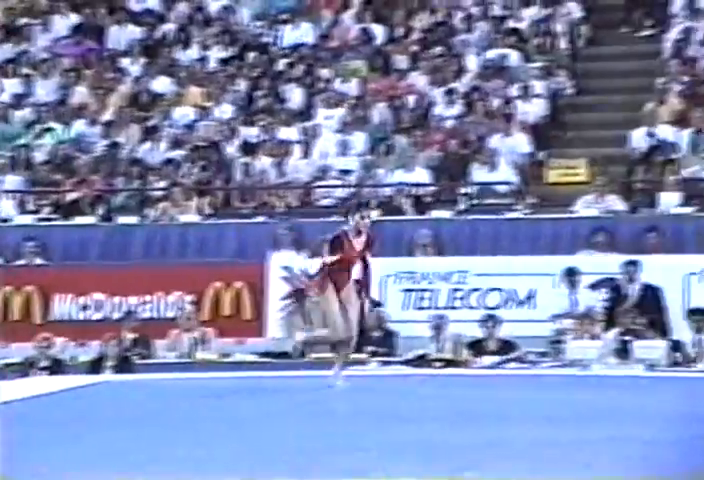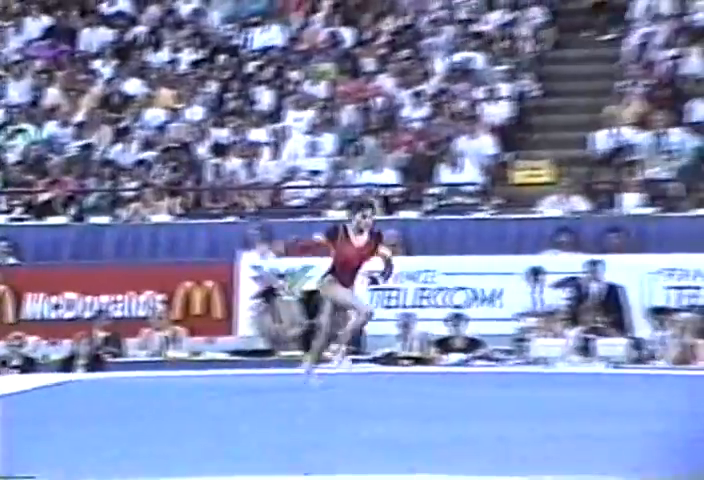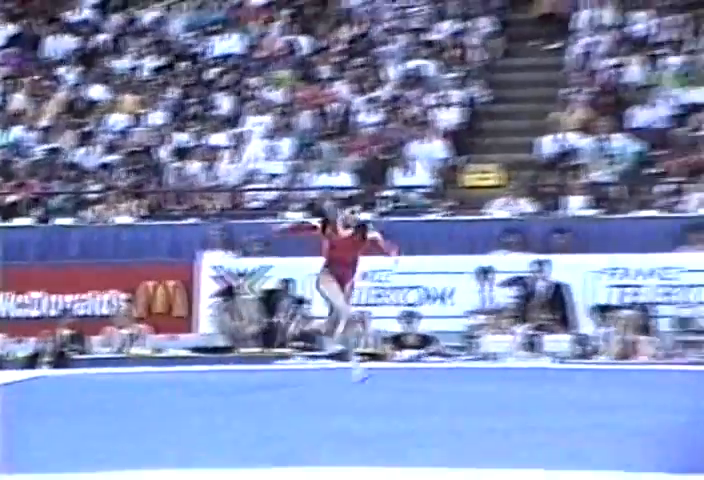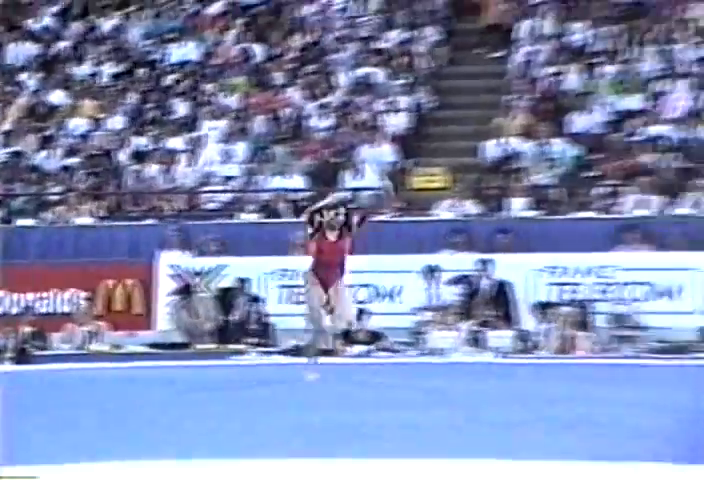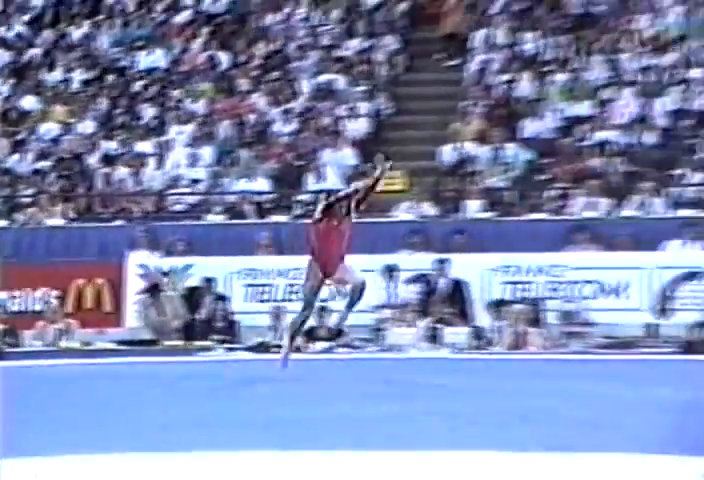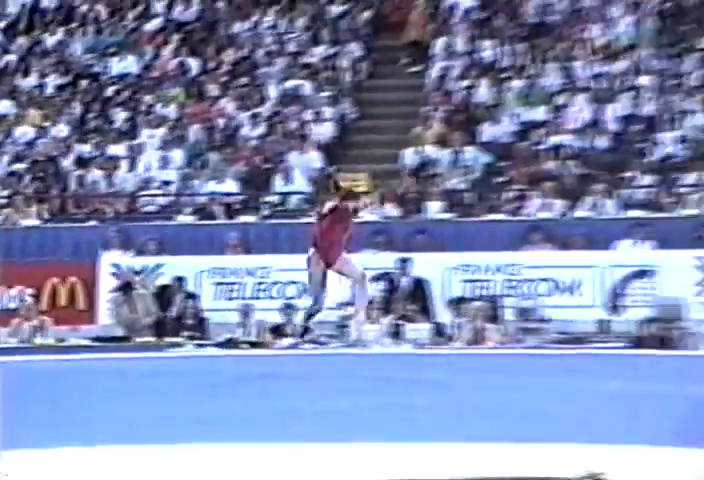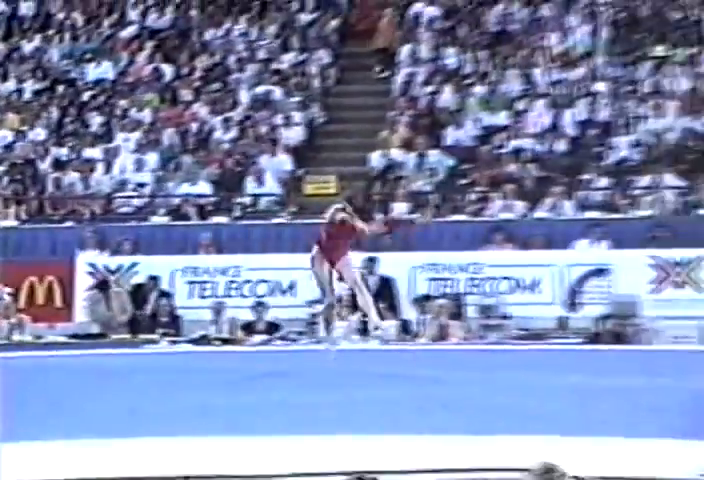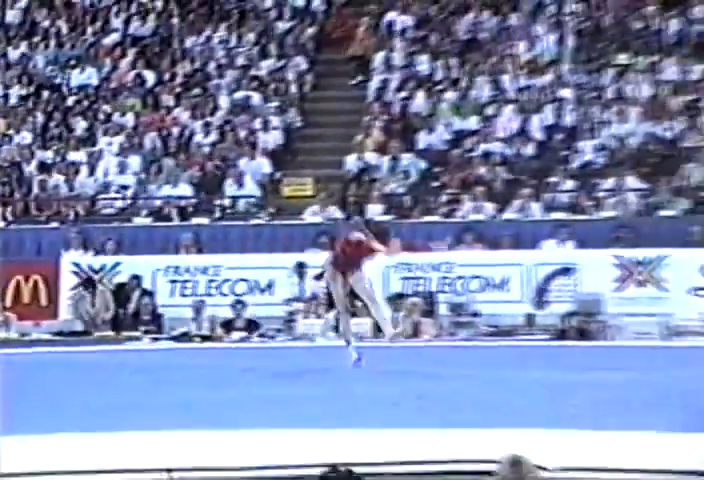
dt=0.1s
person 1, frame 1
left shoulder: (368, 239)
right shoulder: (338, 239)
left elbow: (365, 265)
right elbow: (325, 265)
left wrist: (364, 294)
left hip: (346, 286)
right hip: (327, 284)
left knee: (353, 336)
right knee: (341, 335)
left ankle: (337, 371)
right ankle: (303, 337)
person 1, frame 2
left shoulder: (374, 238)
right shoulder: (337, 232)
left elbow: (388, 260)
left wrist: (384, 275)
left hip: (348, 287)
right hip: (332, 283)
left knee: (326, 332)
right knee: (365, 311)
right ankle: (341, 348)
person 1, frame 3
left shoulder: (363, 230)
right shoulder: (327, 225)
left elbow: (378, 241)
right elbow: (304, 226)
left wrist: (390, 249)
right wrist: (285, 229)
left hip: (347, 281)
right hip: (327, 278)
left knee: (339, 317)
right knee: (346, 313)
person 1, frame 4
left shoulder: (347, 229)
right shoulder: (316, 229)
right elbow: (309, 214)
right wrist: (323, 204)
left hip: (336, 282)
right hip: (315, 280)
left knee: (347, 321)
right knee: (319, 327)
person 1, frame 5
left shoulder: (347, 212)
right shoulder: (322, 213)
left elbow: (365, 192)
right elbow: (335, 198)
left wrist: (378, 174)
right wrist: (353, 187)
left hip: (338, 267)
right hip: (317, 266)
left knee: (360, 283)
right knee: (305, 312)
left ankle: (344, 314)
right ankle: (287, 347)
person 1, frame 6
left shoulder: (349, 211)
right shoulder: (327, 209)
right wrist: (358, 203)
left hip: (338, 256)
right hip: (318, 257)
left knee: (360, 276)
right knee: (317, 304)
left ankle: (359, 317)
right ankle: (306, 321)
person 1, frame 7
left shoulder: (355, 222)
right shoulder: (336, 215)
left hip: (341, 256)
right hip: (322, 255)
left knee: (358, 285)
right knee: (330, 301)
left ankle: (374, 320)
right ankle: (330, 337)
person 1, frame 8
left shoulder: (371, 243)
right shoulder: (356, 239)
left hip: (353, 270)
right hip: (335, 269)
left knee: (372, 299)
right knee: (343, 311)
left ankle: (390, 334)
right ankle: (352, 352)
